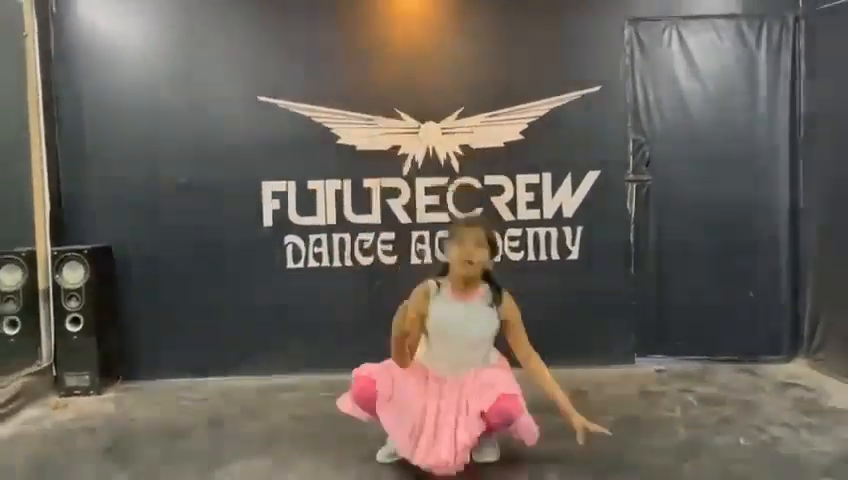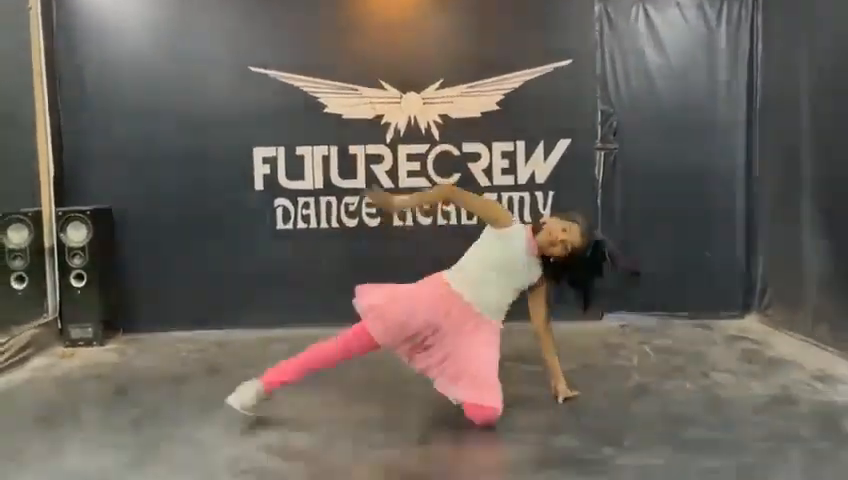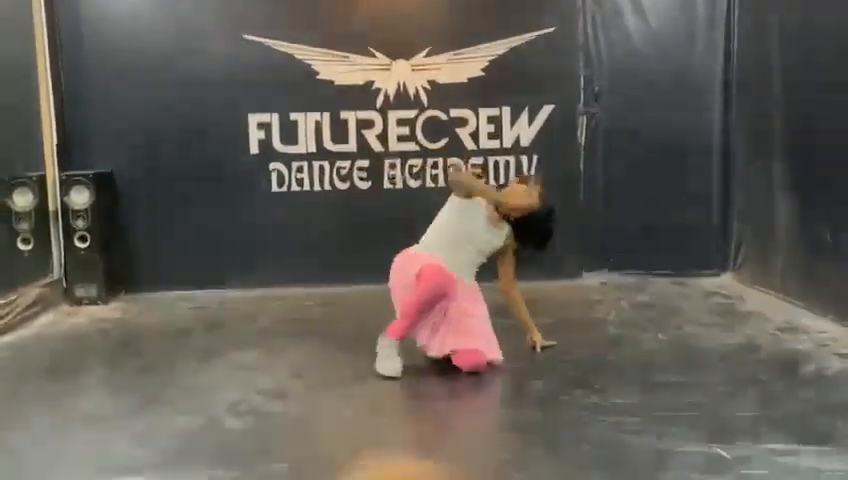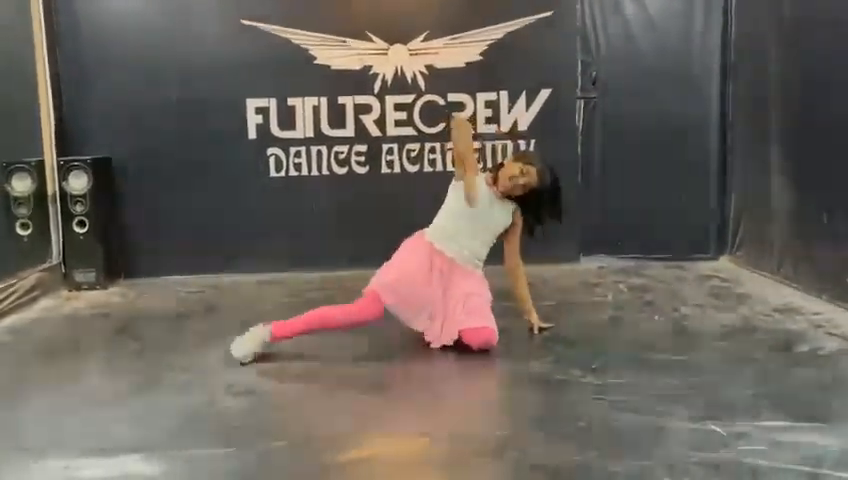
dt=0.4s
person 1, frame 1
left shoulder: (501, 303)
right shoulder: (428, 293)
left elbow: (529, 358)
right elbow: (402, 360)
left wrist: (572, 413)
right wrist: (402, 332)
left hip: (478, 381)
right hip: (425, 377)
left knee: (508, 409)
right knee: (363, 385)
left ankle: (484, 436)
right ankle: (402, 432)
person 1, frame 2
left shoulder: (539, 276)
right shoulder: (508, 224)
left elbow: (541, 326)
right elbow: (454, 192)
left wrist: (558, 379)
right wrist: (405, 200)
left hip: (477, 328)
right hip: (441, 299)
left knee: (484, 414)
right knee: (358, 339)
left ankle: (459, 381)
right ankle: (263, 386)
person 1, frame 3
left shoulder: (506, 236)
left elbow: (510, 285)
left wrist: (532, 330)
left hip: (460, 288)
left knee: (474, 361)
right knee: (439, 278)
left ankle: (442, 341)
right ankle: (392, 338)
person 1, frame 4
left shoulder: (514, 214)
right shoulder: (469, 175)
left elbow: (513, 263)
right elbow: (458, 122)
left wrist: (530, 313)
right wrist: (469, 175)
left hip: (464, 276)
right hip: (426, 255)
left knee: (483, 340)
right knee: (368, 310)
left ankle: (435, 314)
right ankle: (268, 332)
